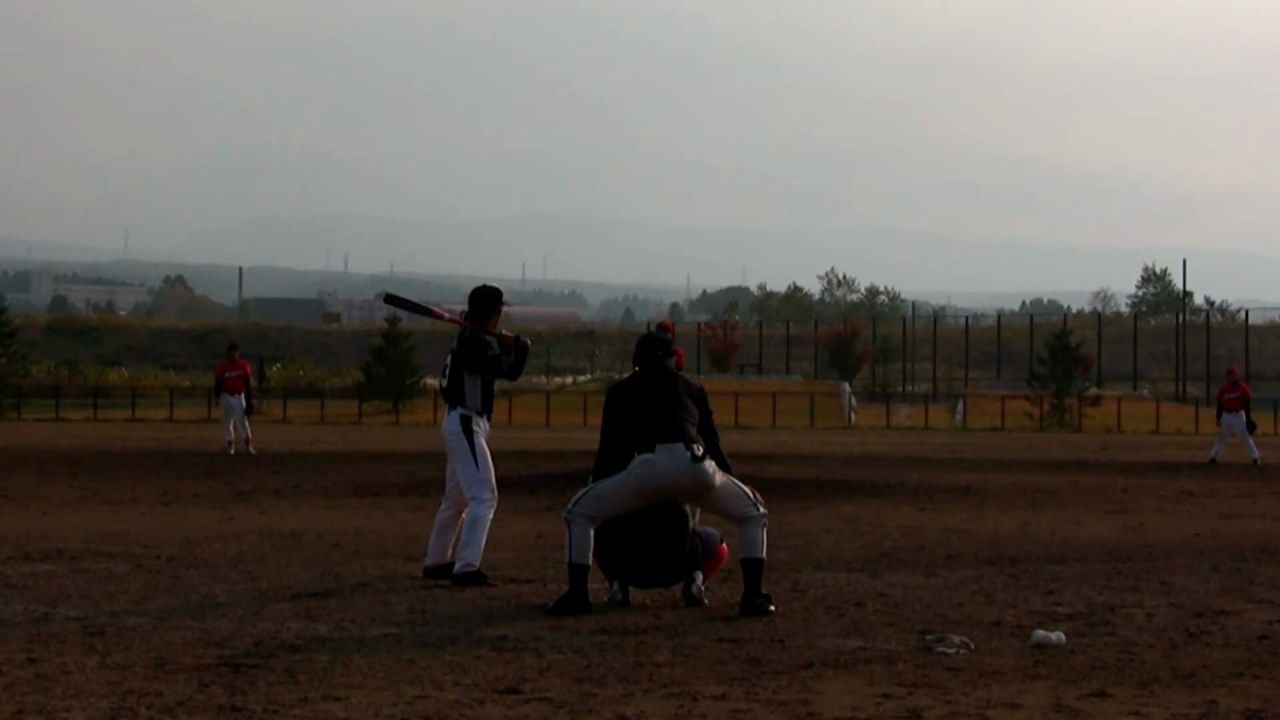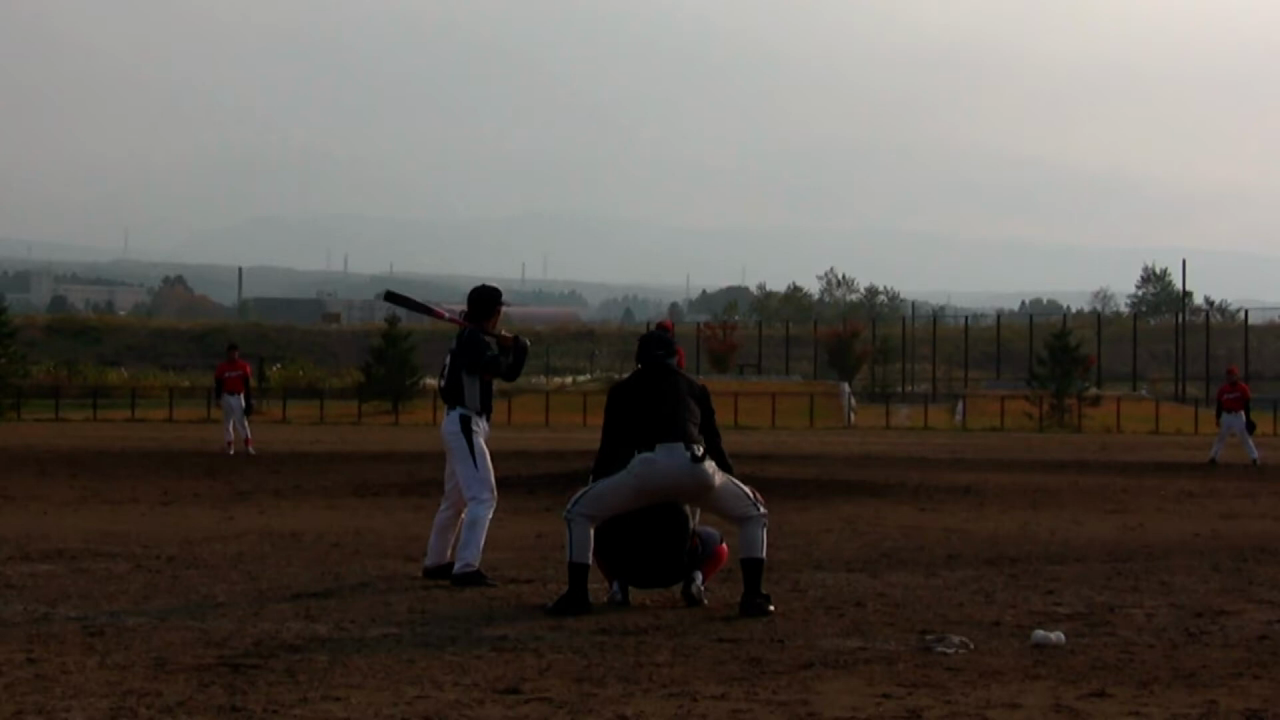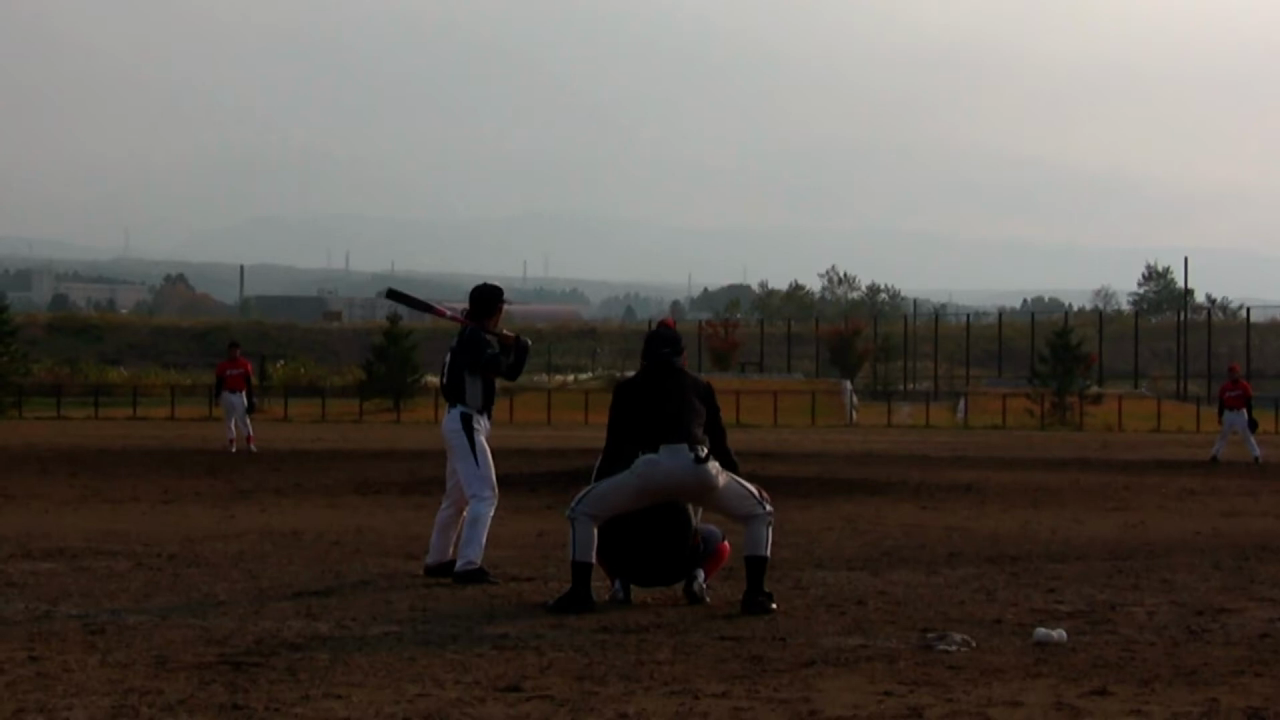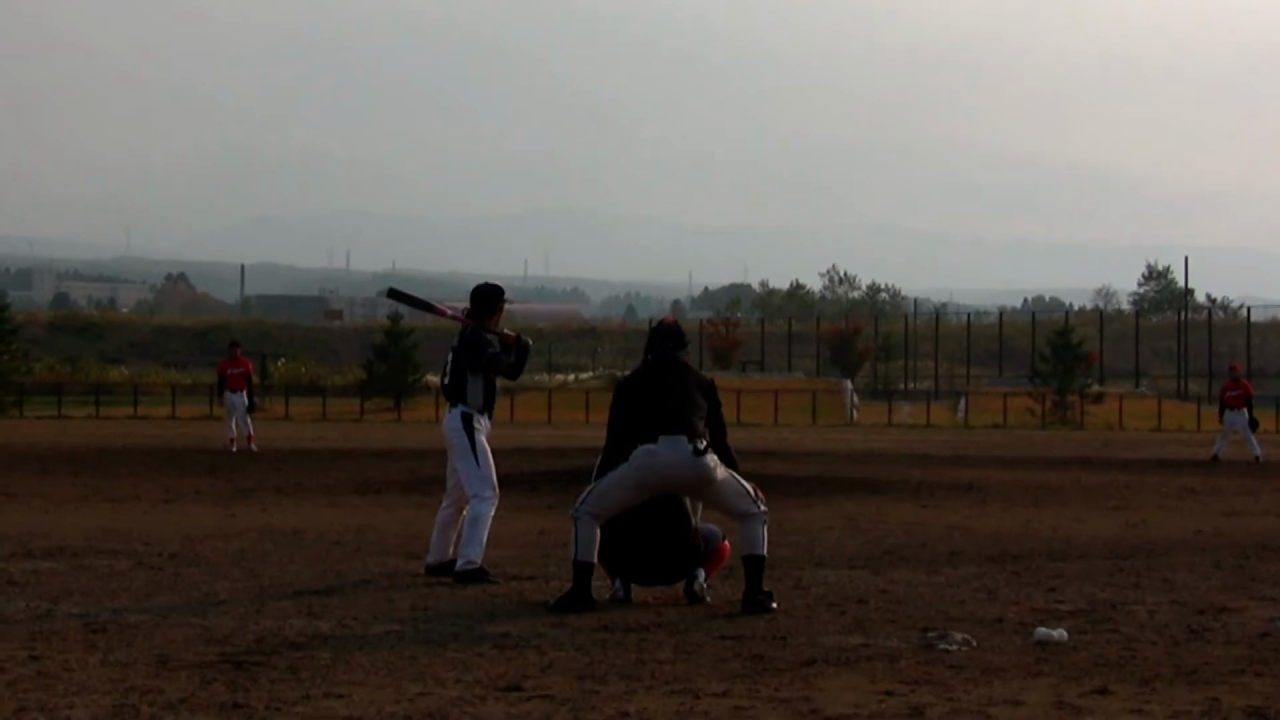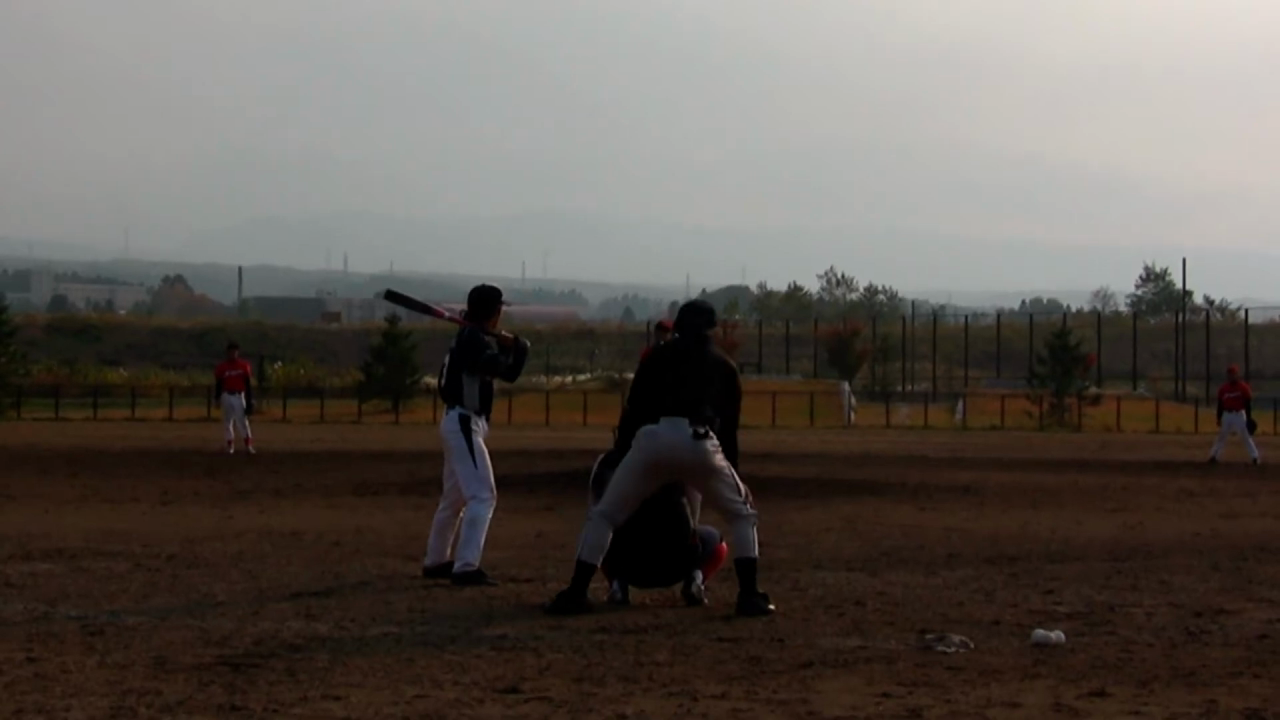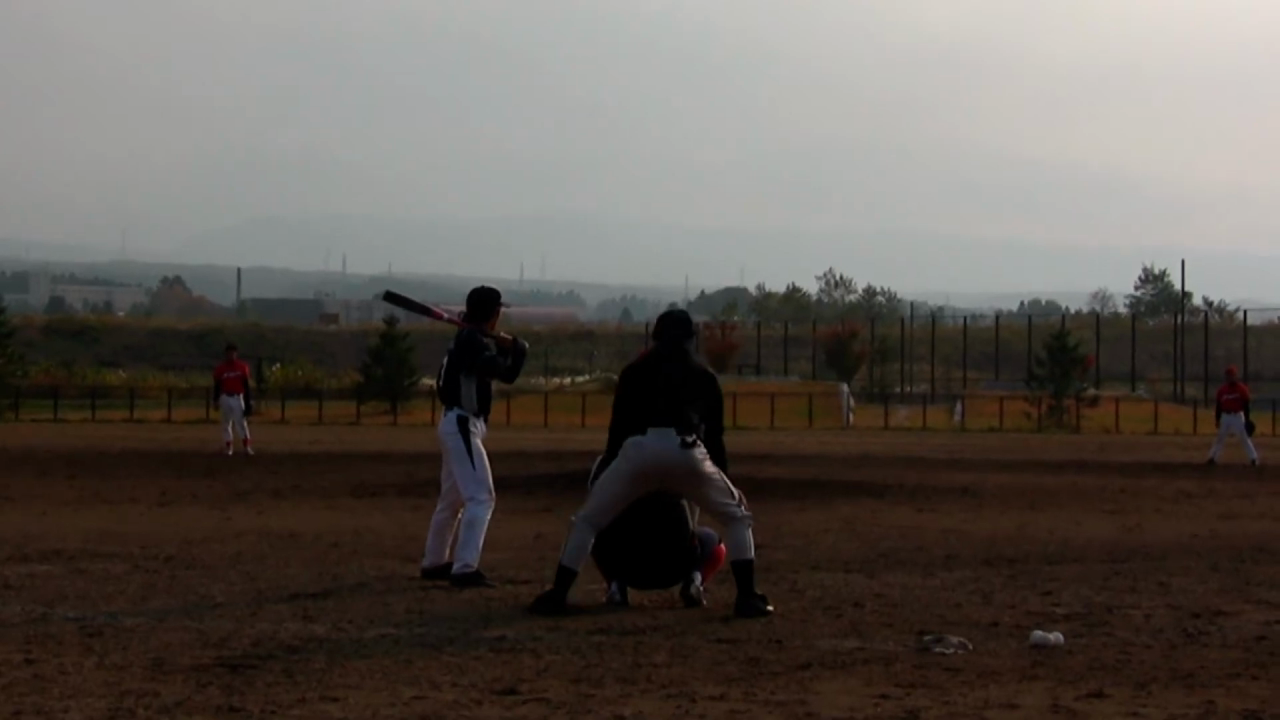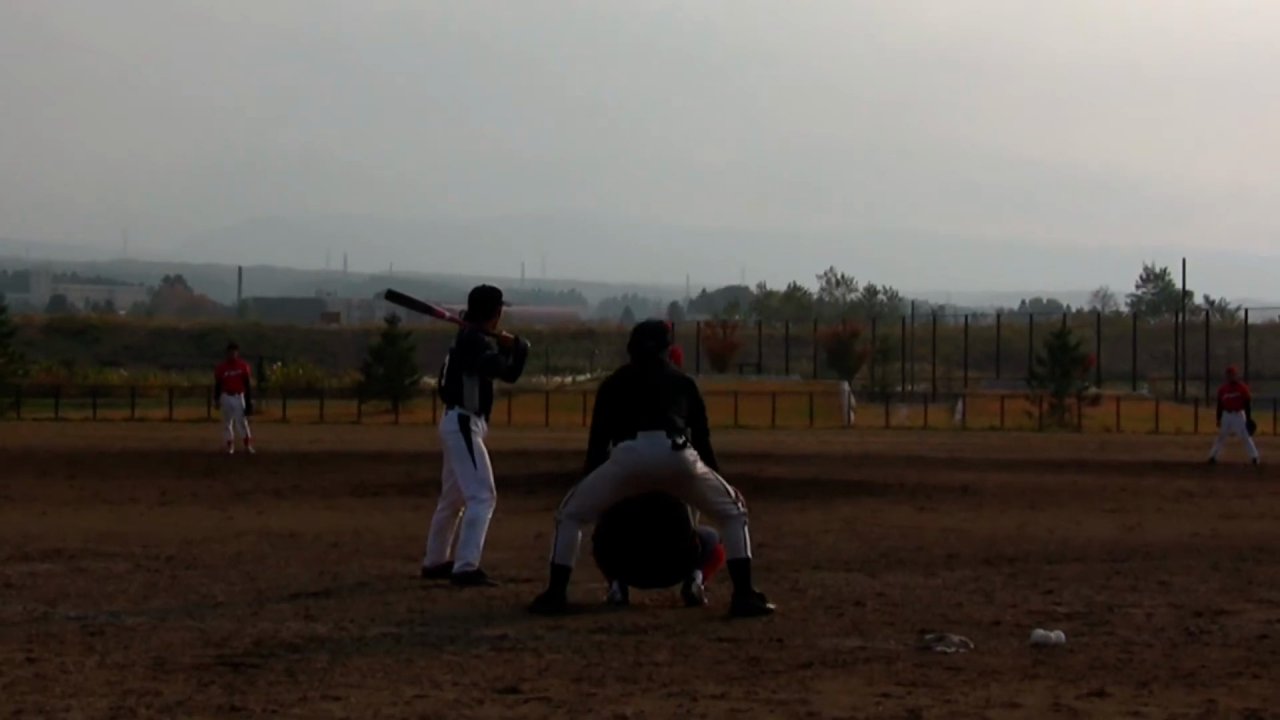
dt=0.4s
person 1, frame 1
left shoulder: (470, 338)
right shoulder: (474, 339)
left elbow: (511, 372)
right elbow: (500, 368)
left wrist: (515, 345)
right wrist: (509, 346)
left hip: (462, 423)
right hip: (466, 424)
left knee: (456, 498)
right knee: (483, 496)
left ankle: (437, 562)
right ankle: (466, 568)
person 1, frame 2
left shoulder: (469, 339)
right shoulder: (473, 339)
left elbow: (510, 373)
right elbow: (499, 368)
left wrist: (514, 346)
right wrist: (508, 347)
left hip: (461, 423)
right hip: (465, 424)
left knee: (455, 498)
right knee: (483, 496)
left ankle: (436, 563)
right ankle: (465, 569)
person 1, frame 3
left shoulder: (471, 336)
right shoulder: (475, 337)
left elbow: (511, 372)
right elbow: (499, 368)
left wrist: (515, 345)
right wrist: (509, 346)
left hip: (462, 421)
right hip: (466, 422)
left knee: (457, 496)
right knee: (484, 494)
left ankle: (438, 560)
right ankle: (468, 566)
person 1, frame 4
left shoulder: (472, 336)
right shoulder: (475, 337)
left elbow: (511, 371)
right elbow: (502, 368)
left wrist: (515, 344)
right wrist: (512, 345)
left hip: (462, 421)
right hip: (466, 422)
left knee: (457, 495)
right knee: (485, 494)
left ankle: (439, 560)
right ankle: (468, 566)
person 1, frame 5
left shoulder: (469, 338)
right shoulder: (474, 339)
left elbow: (509, 373)
right elbow: (503, 370)
left wrist: (511, 346)
right wrist: (512, 346)
left hip: (461, 422)
right hip: (464, 424)
left knee: (454, 497)
right knee: (483, 496)
left ankle: (436, 561)
right ankle: (466, 567)
person 1, frame 6
left shoulder: (469, 339)
right shoulder: (472, 340)
left elbow: (507, 374)
right elbow: (499, 371)
left wrist: (511, 347)
right wrist: (509, 348)
left hip: (458, 424)
right hip: (462, 425)
left knee: (452, 498)
right knee: (481, 497)
left ankle: (434, 563)
right ankle: (464, 569)
person 1, frame 7
left shoulder: (471, 338)
right shoulder: (473, 338)
left elbow: (510, 373)
right elbow: (499, 369)
left wrist: (514, 346)
right wrist: (508, 347)
left hip: (460, 423)
right hip: (463, 424)
left knee: (453, 497)
right knee: (482, 496)
left ankle: (436, 561)
right ankle: (466, 568)
person 2, frame 1
left shoulder: (622, 391)
right shoulder: (691, 389)
left elbow: (609, 447)
right elbow: (711, 441)
left wrist: (595, 483)
right wrist: (729, 479)
left hip: (646, 468)
right hip: (695, 467)
left knee: (579, 513)
right knee: (753, 512)
left ankle: (577, 595)
right ankle: (753, 596)
person 2, frame 2
left shoulder: (624, 390)
right shoulder: (694, 388)
left elbow: (610, 446)
right elbow: (713, 442)
left wrist: (595, 483)
right wrist: (730, 479)
left hip: (646, 468)
right hip: (694, 467)
left knee: (579, 512)
right knee: (753, 513)
left ankle: (577, 595)
right ankle: (752, 597)
person 2, frame 3
left shoulder: (628, 388)
right shoulder: (700, 386)
left elbow: (615, 445)
right elbow: (719, 441)
left wrist: (600, 483)
right wrist: (736, 479)
left hip: (649, 469)
right hip: (698, 468)
left knee: (582, 511)
right knee: (760, 511)
left ankle: (580, 594)
right ankle: (755, 595)
person 2, frame 4
left shoulder: (632, 383)
right shoulder: (702, 382)
left elbow: (615, 440)
right elbow: (719, 437)
left wrist: (601, 479)
right wrist: (734, 474)
left hip: (647, 460)
right hip: (697, 460)
left knee: (586, 512)
right knee: (753, 511)
left ankle: (580, 592)
right ankle: (754, 594)
person 2, frame 5
left shoulder: (656, 358)
right shoulder: (723, 365)
left elbow: (633, 411)
right elbow: (729, 424)
left wrist: (623, 452)
right wrist: (731, 469)
left hip: (651, 440)
right hip: (700, 443)
left knee: (604, 515)
right knee: (742, 514)
left ankle: (576, 593)
right ankle: (749, 596)
person 2, frame 6
left shoulder: (635, 371)
right shoulder: (703, 375)
left elbow: (618, 427)
right elbow: (715, 434)
left wrist: (610, 468)
right wrist: (722, 476)
left hip: (639, 450)
right hip: (687, 452)
left knee: (588, 520)
right knee: (736, 515)
left ankle: (557, 596)
right ankle: (747, 597)
person 2, frame 7
left shoulder: (614, 382)
right shoulder: (682, 381)
left elbow: (598, 440)
right elbow: (702, 437)
left wrist: (586, 485)
right wrist: (715, 479)
left hip: (628, 456)
right hip: (677, 456)
left knee: (570, 513)
right knee: (733, 512)
left ankle: (556, 594)
right ankle: (744, 595)
